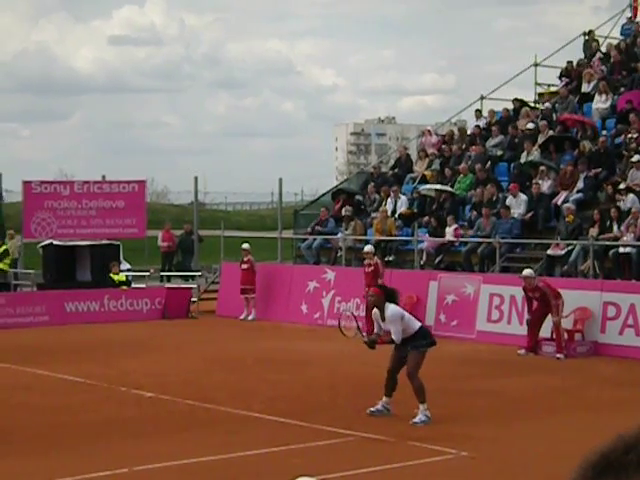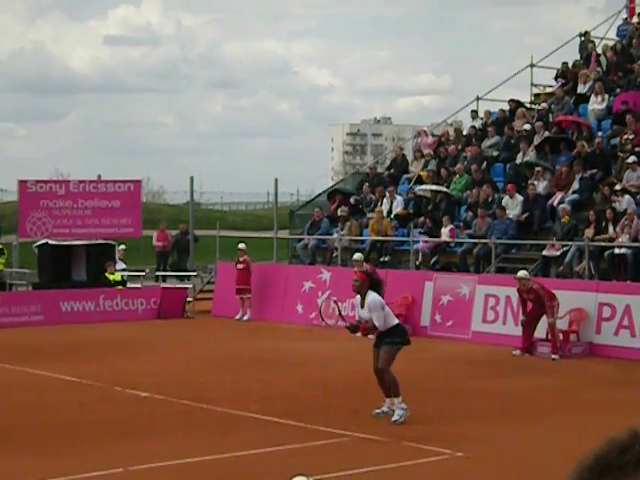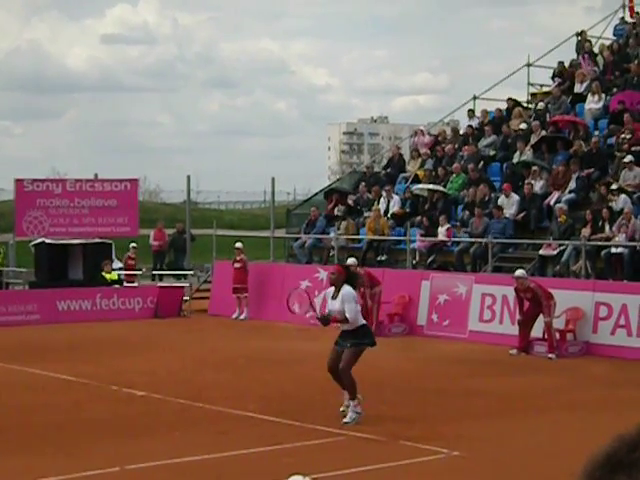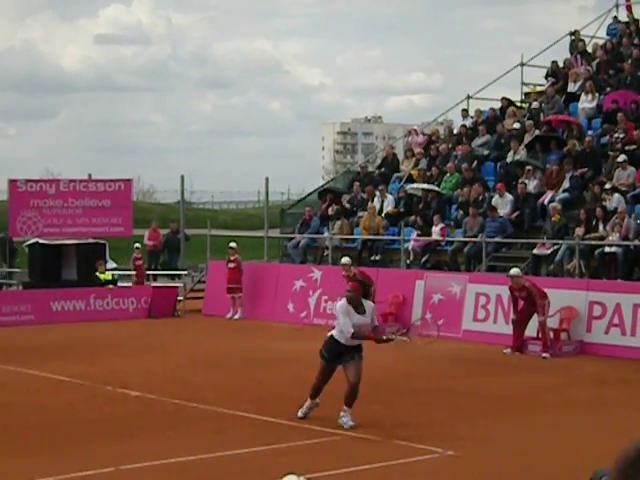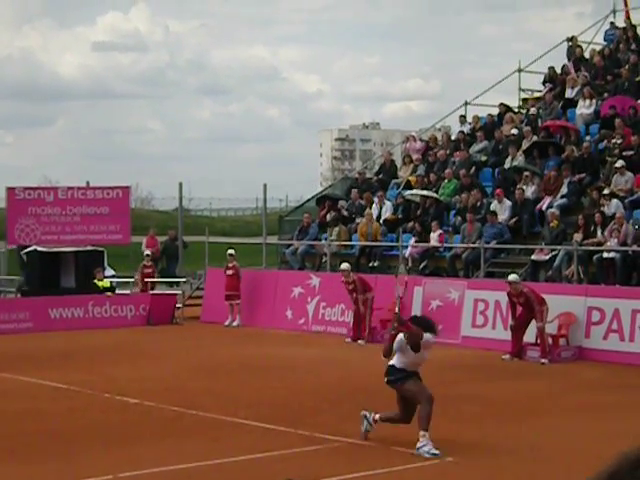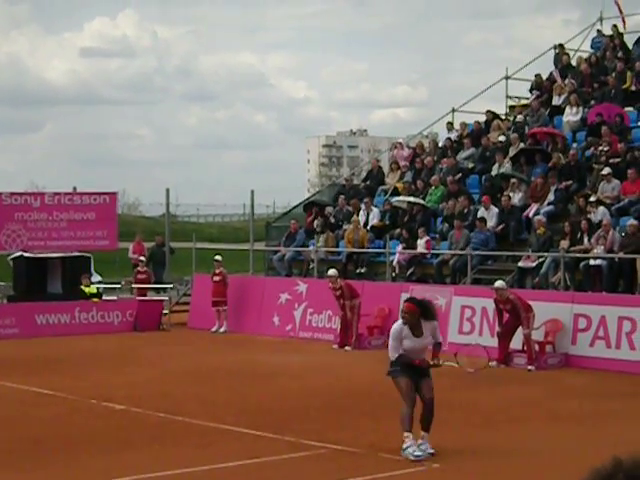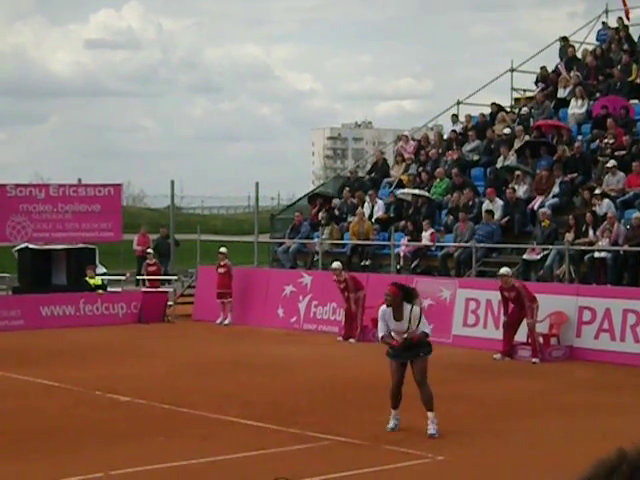
dt=0.5s
person 1, frame 1
left shoulder: (392, 312)
right shoulder: (375, 312)
left elbow: (395, 339)
right elbow: (378, 332)
left wrist: (376, 341)
right wrist: (372, 340)
left hip: (419, 338)
right hip: (405, 340)
left knee: (411, 373)
right knee: (391, 371)
left ankle: (424, 412)
right ankle: (385, 405)
person 1, frame 2
left shoulder: (373, 300)
right shoulder: (358, 299)
left elbow: (379, 325)
right elbow: (360, 320)
left wrist: (360, 327)
right wrist: (355, 326)
left hip: (394, 334)
right hip: (382, 335)
left knee: (383, 368)
right knee: (378, 370)
left ankle: (400, 405)
right ankle: (390, 405)
person 1, frame 3
left shoulder: (348, 293)
right shoulder: (329, 292)
left elbow: (352, 318)
right elbow: (330, 314)
left wrist: (331, 319)
right wrist: (325, 318)
left hip: (359, 334)
right hip: (345, 334)
left knee: (343, 369)
right knee: (331, 367)
left ankle: (355, 408)
right ankle: (352, 399)
person 1, frame 4
left shoulder: (370, 306)
right shoulder: (341, 307)
left elbow: (374, 325)
right elbow: (349, 333)
left wrist: (379, 335)
right wrist: (373, 337)
left hip: (354, 349)
right hip: (335, 346)
left knee: (354, 382)
right knee: (320, 382)
left ankle: (345, 413)
right ankle: (310, 404)
person 1, frame 5
left shoulder: (428, 338)
right shoulder: (401, 339)
left elbow: (422, 338)
right elbow: (386, 355)
left wrist: (407, 326)
right wrist: (394, 335)
left hip: (411, 374)
right hip: (397, 374)
left knee: (404, 417)
right knee: (427, 398)
left ankle: (372, 418)
right ankle: (423, 442)
person 1, frame 6
left shoulder: (431, 324)
right shoulder: (397, 328)
left elbow: (437, 340)
right elbow: (394, 355)
left wrist: (435, 357)
right wrist: (418, 362)
left hip: (420, 365)
right hip: (401, 366)
left knee: (429, 400)
right knee: (409, 400)
left ankle: (423, 441)
right ankle: (408, 443)
person 1, frame 7
left shoulder: (413, 310)
right shoulder: (383, 311)
left elbow: (427, 331)
right elbow: (382, 335)
left wrist: (411, 339)
right wrist: (394, 343)
left hip: (418, 345)
right hip: (398, 346)
left knee: (421, 381)
right knee: (396, 383)
left ankle: (431, 421)
right ankle: (394, 417)
